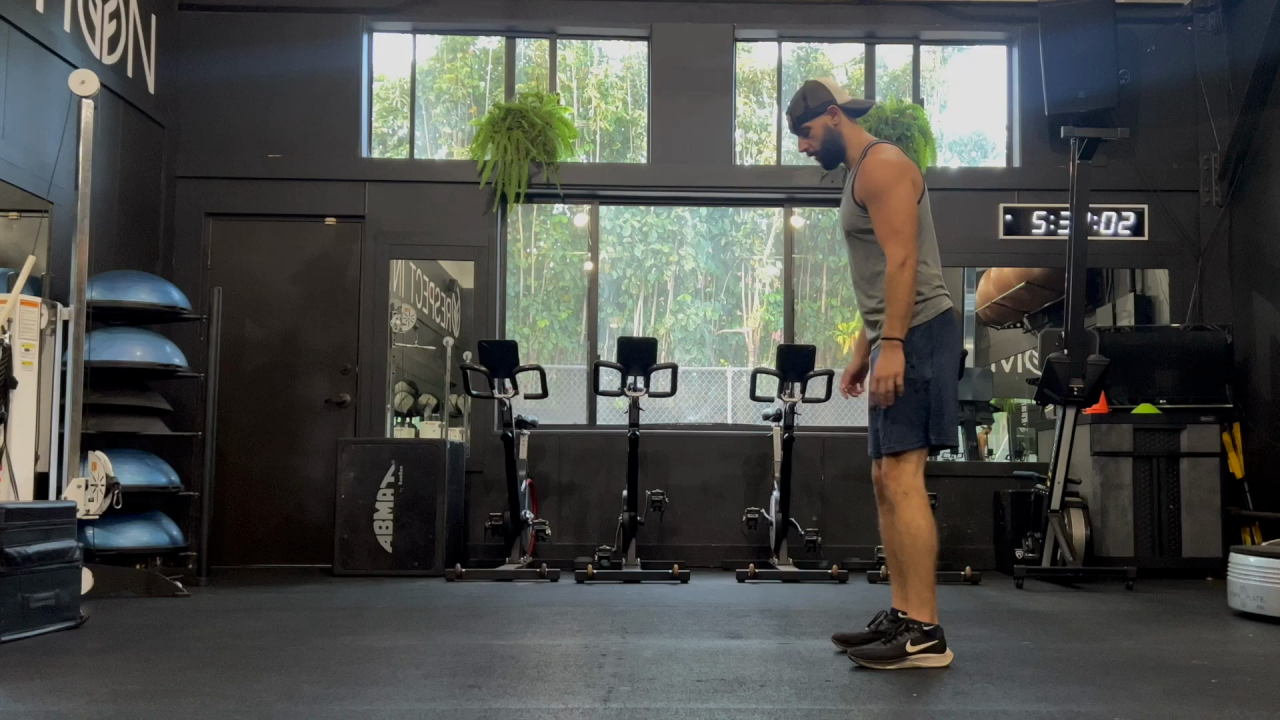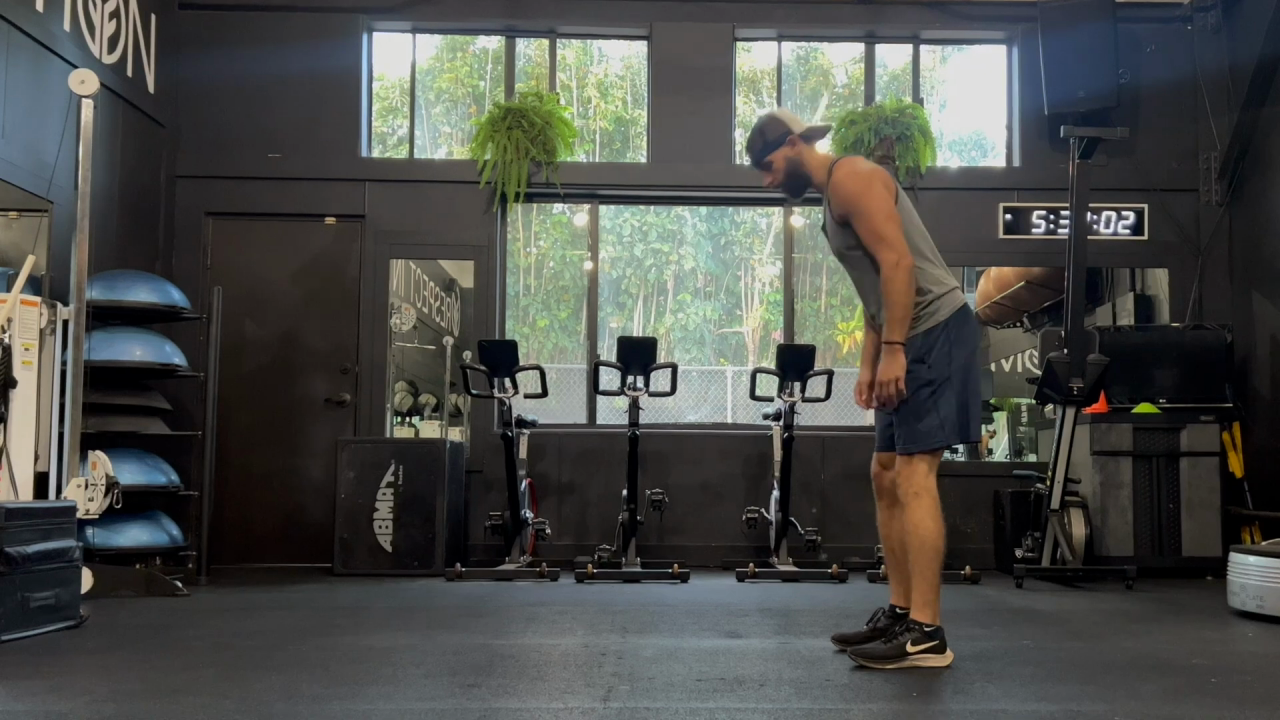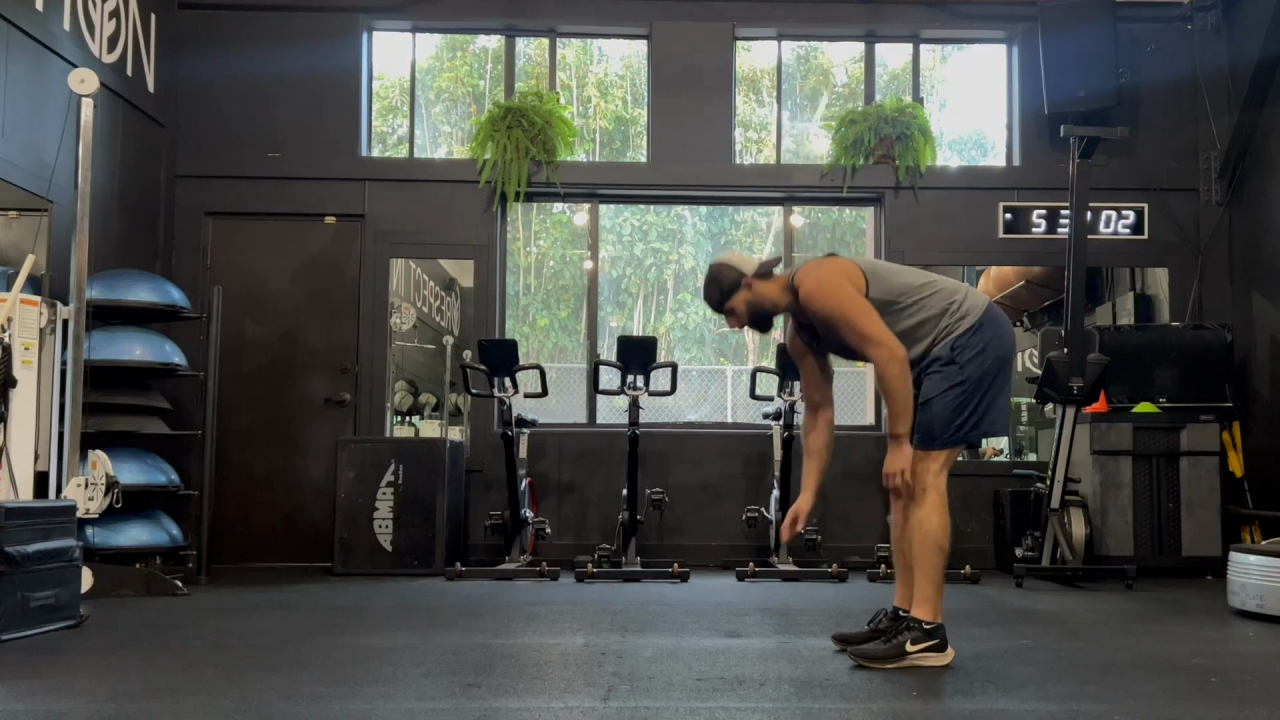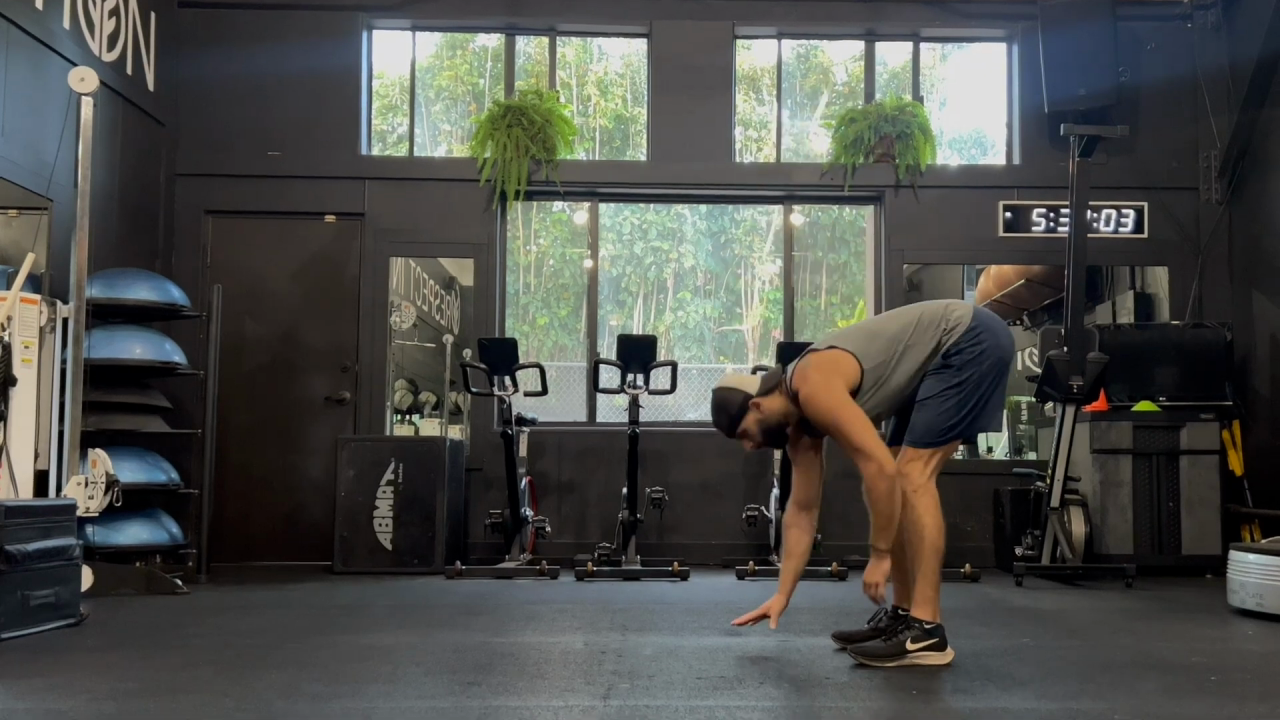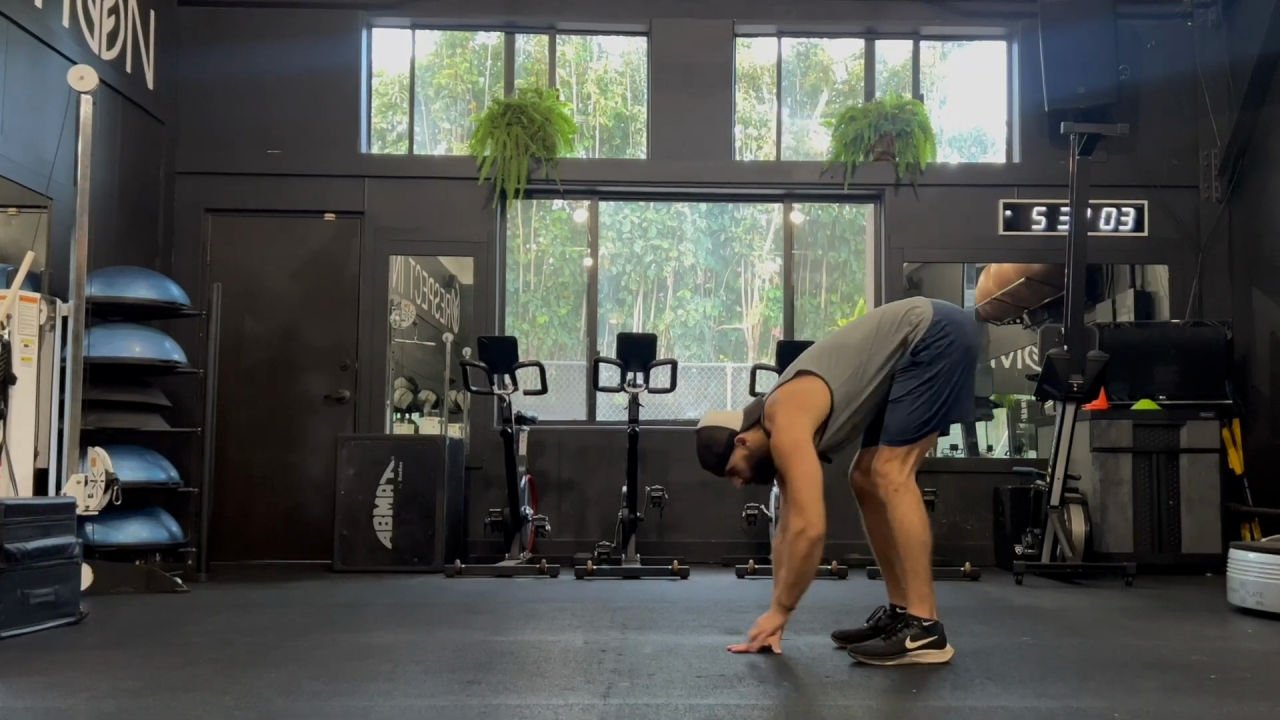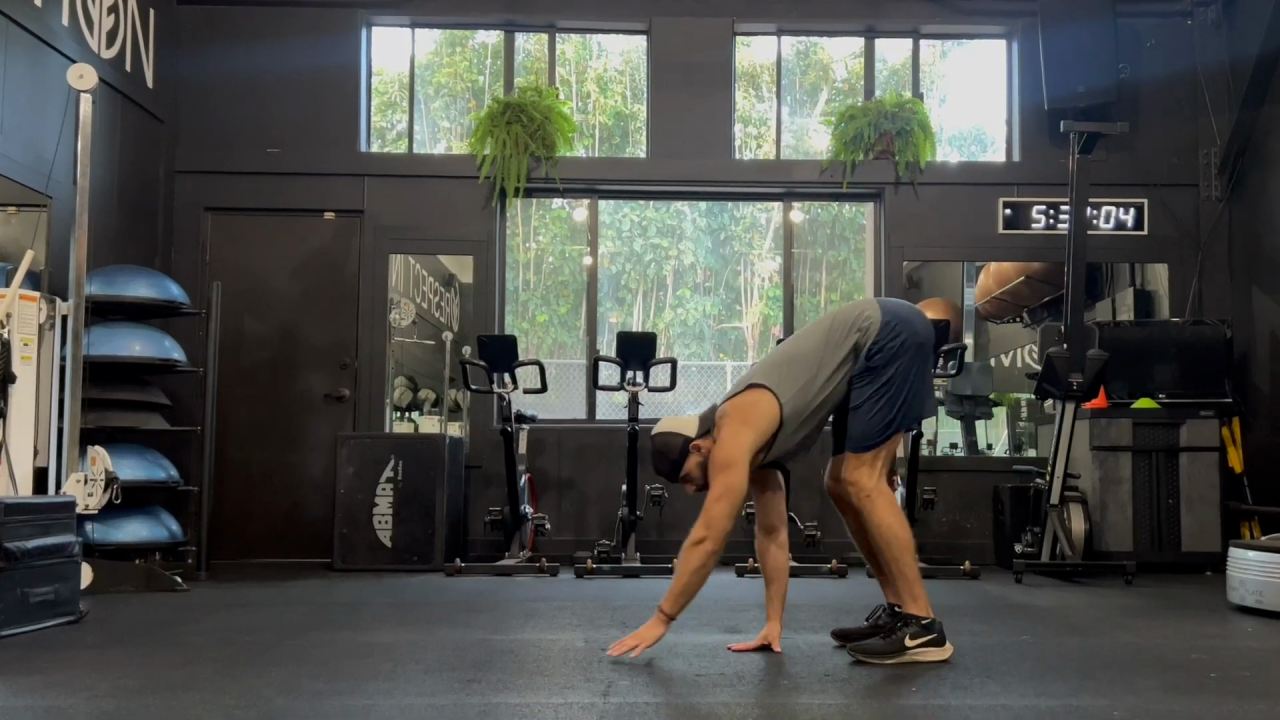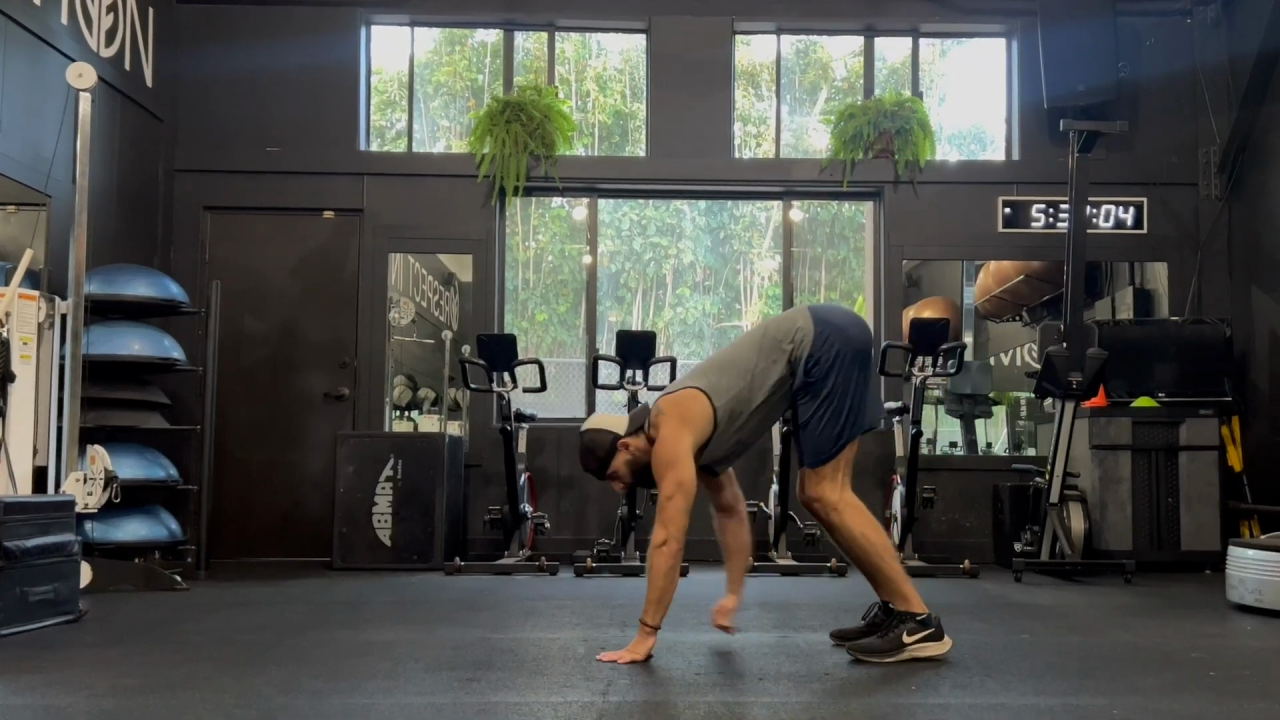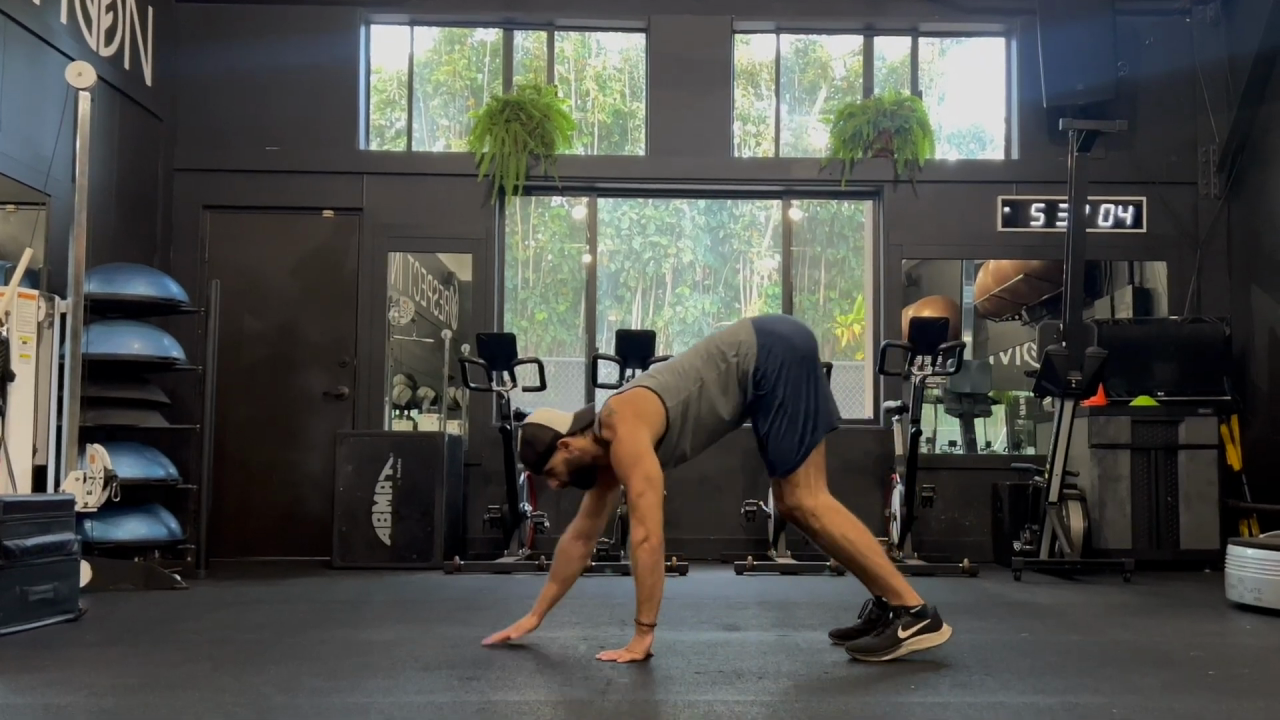
dt=0.4s
person 1, frame 1
left shoulder: (882, 164)
right shoulder: (860, 174)
left elbow: (902, 263)
left wrist: (892, 346)
right wrist: (863, 350)
left hip: (916, 337)
right hip: (897, 341)
left knee: (901, 478)
right knee: (885, 483)
left ankle: (925, 634)
right ankle: (902, 615)
person 1, frame 2
left shoulder: (850, 178)
right shoulder: (834, 197)
left elbow: (898, 263)
left wrist: (892, 350)
right wrist: (868, 364)
left hip: (937, 333)
right hip: (918, 337)
left knee: (912, 479)
right knee: (887, 479)
left ankle: (926, 635)
right ankle: (901, 614)
person 1, frame 3
left shoulder: (815, 288)
right shoulder: (799, 328)
left elbow: (893, 355)
right elbow: (818, 415)
left wrist: (897, 441)
right wrist: (808, 494)
left hip: (974, 335)
right hip: (951, 345)
left knee: (923, 474)
right knee: (909, 481)
left ankle: (926, 634)
right ankle: (904, 613)
person 1, frame 4
left shoulder: (814, 391)
right shoulder: (799, 418)
left elbow: (882, 469)
right elbow: (802, 510)
left wrist: (879, 556)
right wrist: (781, 597)
left hip: (972, 339)
right hip: (954, 347)
left knee: (911, 475)
right knee: (901, 476)
left ankle: (926, 632)
right ankle: (904, 614)
person 1, frame 5
left shoulder: (787, 426)
right shoulder: (784, 432)
left elbow: (807, 529)
right elbow: (795, 527)
left wrist: (780, 611)
right wrist: (778, 620)
left hip: (937, 333)
right hip: (923, 340)
left knee: (889, 477)
right knee: (867, 479)
left ankle: (925, 629)
right ankle: (900, 613)
person 1, frame 6
left shoulder: (736, 435)
right shoulder: (753, 442)
left elbow: (706, 539)
right elbow: (773, 531)
left wrist: (659, 621)
right wrist: (774, 622)
left hip: (890, 332)
right hip: (875, 337)
left knee: (861, 483)
right knee: (842, 485)
left ankle: (922, 626)
right ankle: (899, 611)
person 1, frame 7
left shoulder: (669, 434)
right shoulder: (684, 435)
left elbow: (667, 538)
right elbow: (730, 508)
left wrist: (646, 635)
right wrist: (733, 591)
left hip: (826, 340)
right hip: (818, 345)
left knee: (826, 496)
right knee: (816, 496)
left ankle: (919, 623)
right ankle: (894, 609)
person 1, frame 8
left shoulder: (625, 433)
right shoulder: (604, 445)
left elbow: (647, 536)
right elbow: (581, 535)
left wrist: (643, 635)
right wrist: (534, 617)
left hip: (772, 352)
right hip: (762, 359)
left knee: (805, 501)
right knee: (795, 504)
left ankle: (913, 614)
right ankle: (887, 603)
